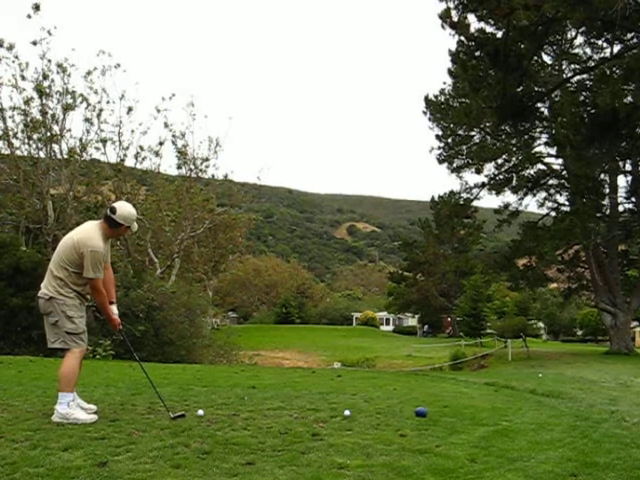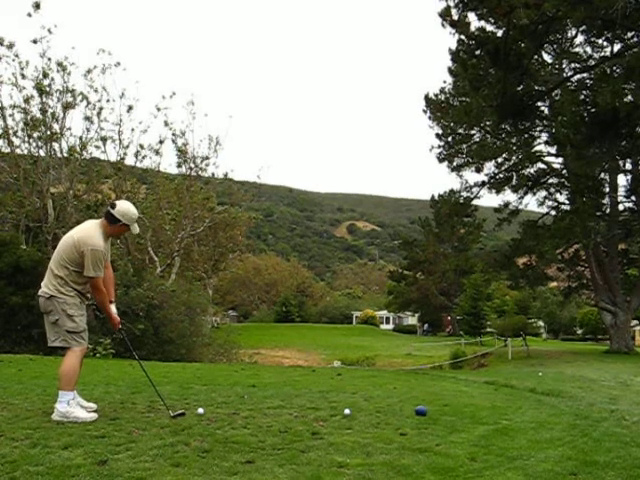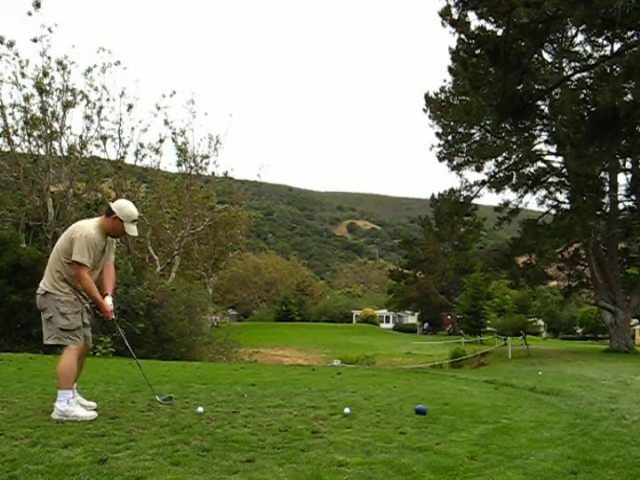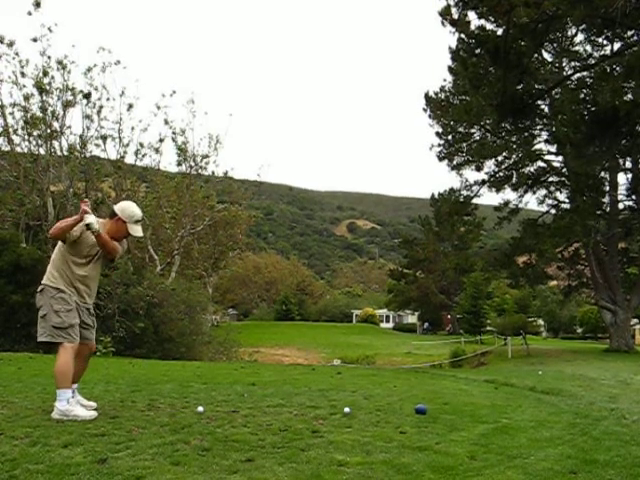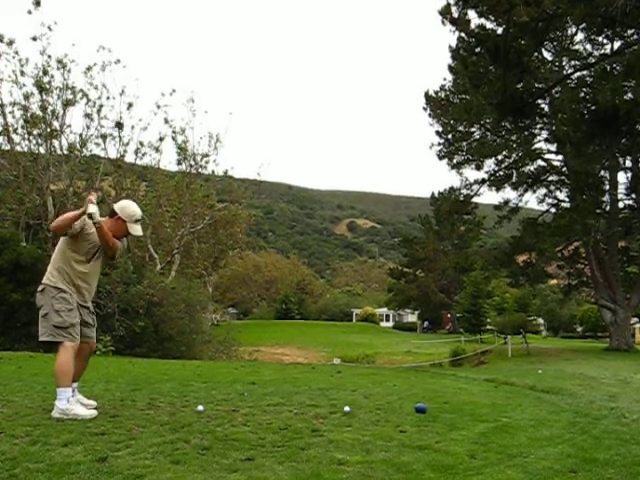
dt=0.4s
person 1, frame 1
left shoulder: (100, 231)
right shoulder: (94, 245)
left elbow: (107, 271)
right elbow: (96, 289)
left wrist: (113, 306)
right wrist: (110, 316)
left hip: (69, 297)
right hip: (61, 297)
left knee: (80, 349)
right knee: (75, 349)
left ankle: (70, 399)
right ankle: (64, 409)
person 1, frame 2
left shoulder: (99, 229)
right shoulder: (94, 244)
left elbow: (107, 270)
right elbow: (96, 287)
left wrist: (113, 304)
right wrist: (110, 315)
left hip: (69, 295)
right hip: (61, 296)
left knee: (80, 347)
right knee: (76, 348)
left ankle: (70, 397)
right ankle: (64, 407)
person 1, frame 3
left shoulder: (108, 236)
right shoulder: (87, 233)
left elbow: (108, 268)
right elbow: (81, 275)
left wrist: (108, 297)
right wrist: (101, 305)
left hip: (75, 296)
right hip: (59, 294)
left knee: (84, 346)
right knee: (72, 346)
left ankle: (70, 395)
right ankle: (63, 406)
person 1, frame 4
left shoulder: (119, 243)
right shoulder: (83, 224)
left elbow: (108, 248)
right elbow: (54, 233)
left wrist: (94, 228)
right wrist: (79, 218)
left hip: (82, 298)
right hip: (58, 291)
left knee: (87, 347)
right knee: (69, 345)
left ankle: (70, 395)
right ankle: (63, 405)
person 1, frame 5
left shoulder: (116, 240)
right shoulder: (83, 222)
left elbow: (109, 245)
right elbow: (56, 227)
left wrist: (97, 220)
right wrist: (83, 211)
left hip: (81, 297)
right hip: (58, 291)
left knee: (87, 345)
right knee: (69, 344)
left ankle: (70, 394)
right ankle: (63, 404)
